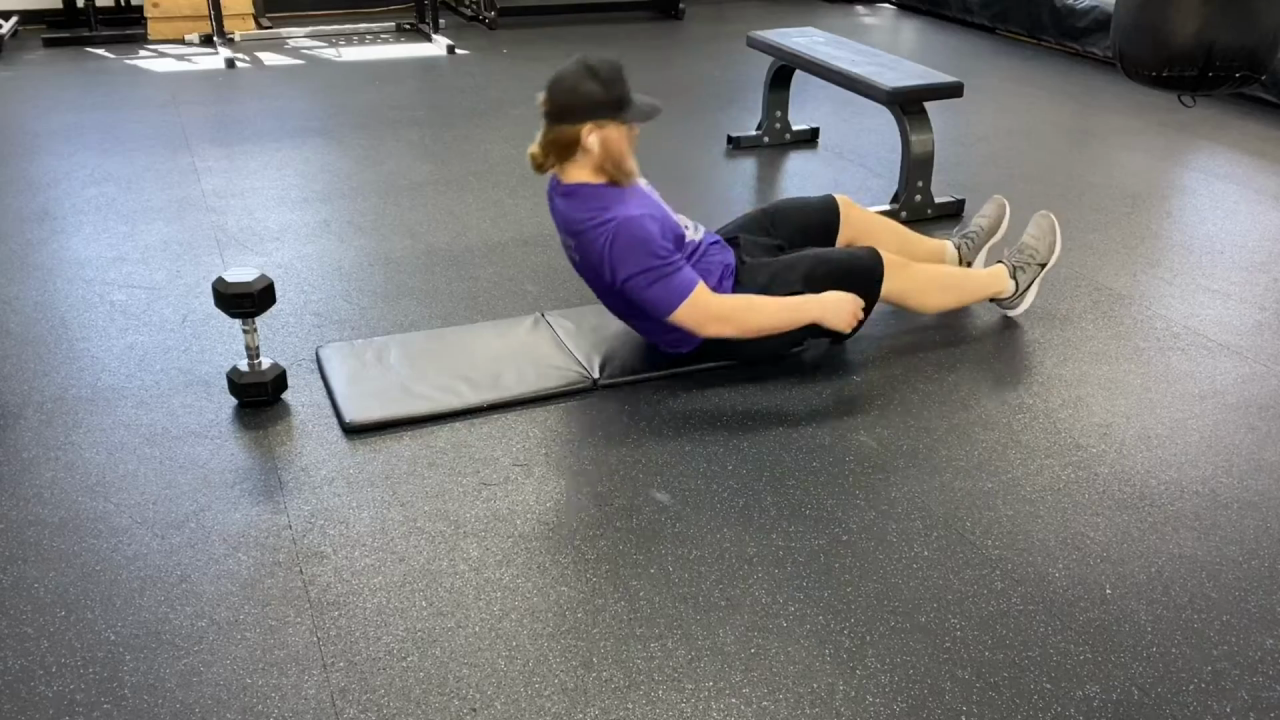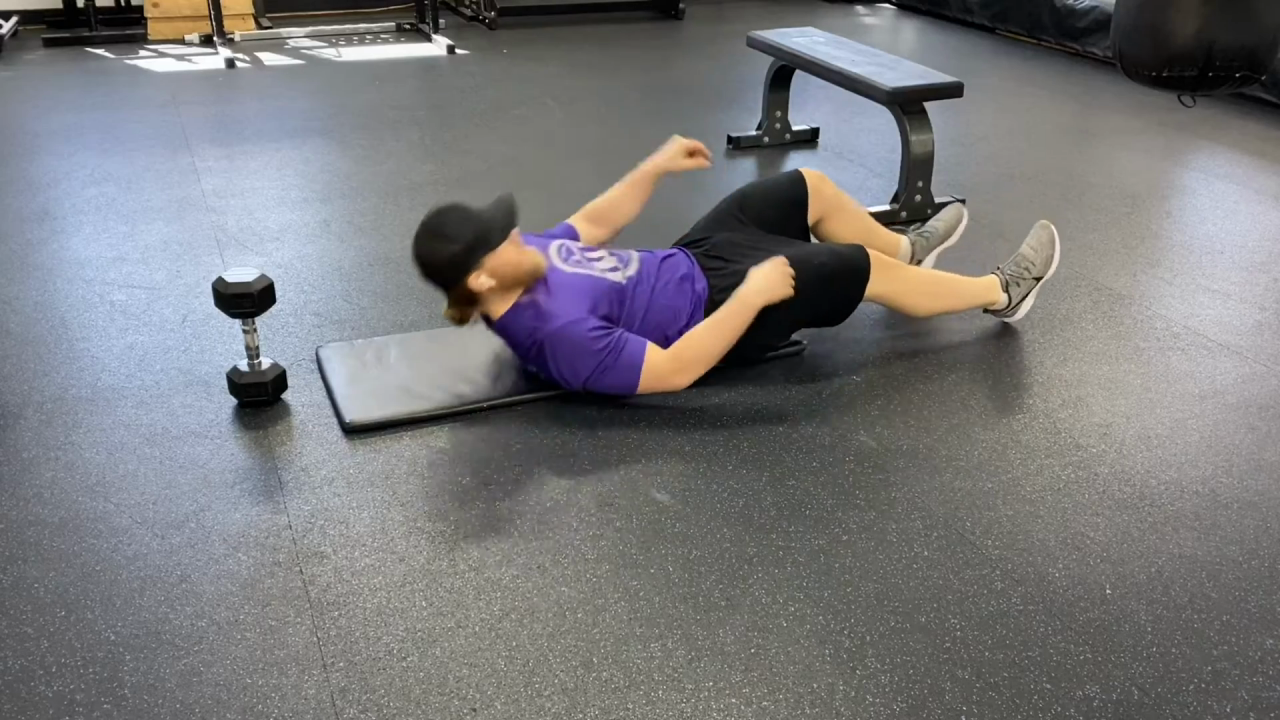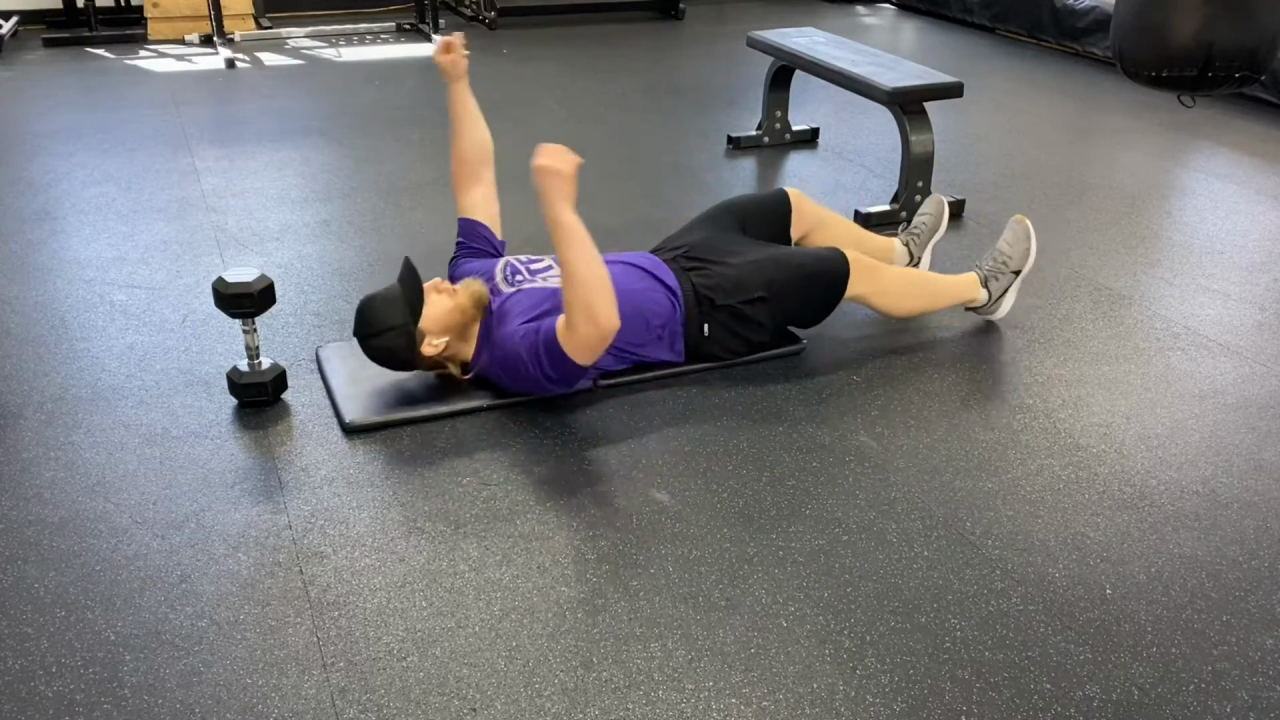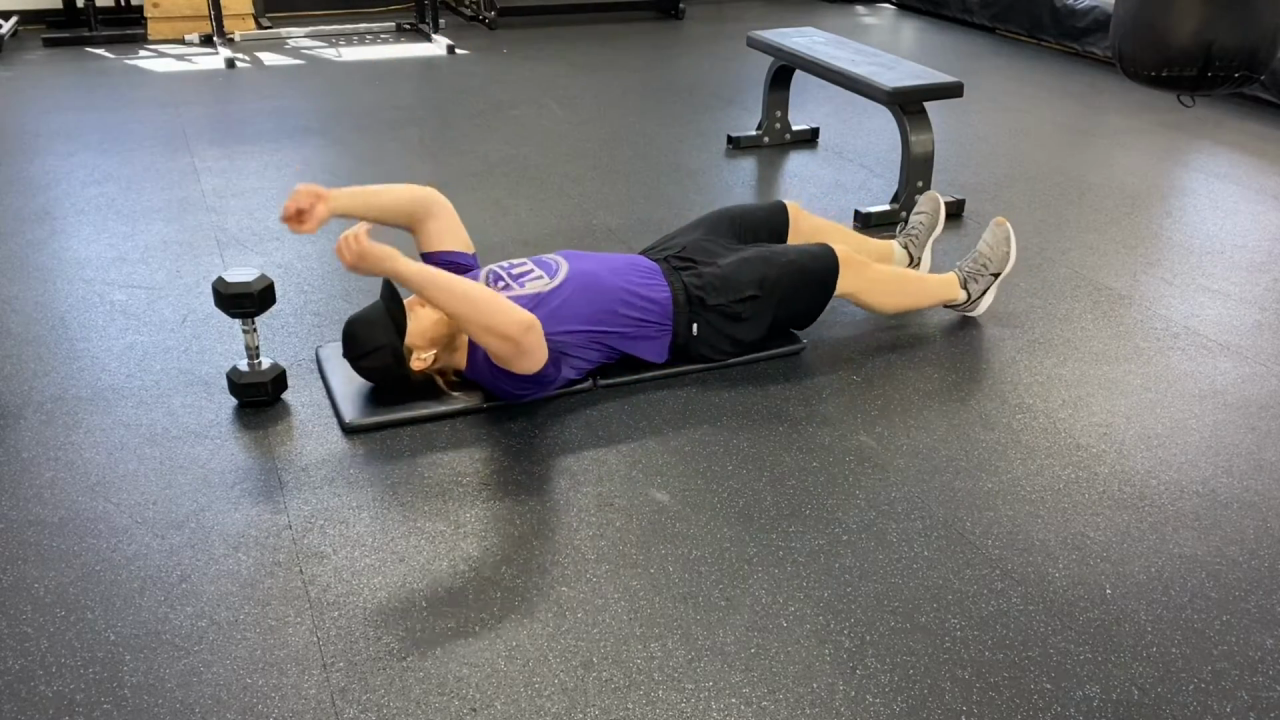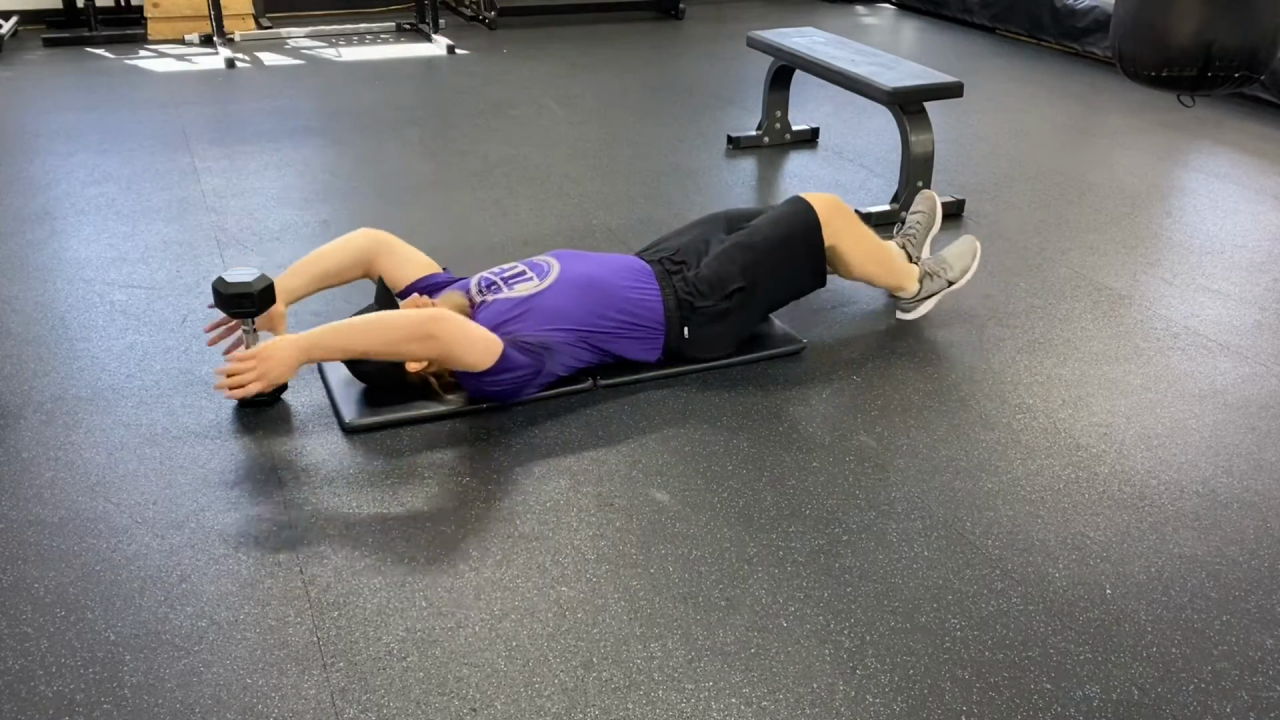
dt=0.4s
person 1, frame 1
left shoulder: (581, 175)
right shoulder: (616, 230)
right elbow: (712, 317)
right wrist: (818, 307)
left hip: (720, 255)
right hip: (727, 292)
left knee: (844, 212)
right knee: (884, 269)
left ankle: (952, 253)
right ankle: (1006, 281)
person 1, frame 2
left shoulder: (522, 263)
right shoulder: (558, 335)
left elbow: (594, 224)
right elbow: (674, 370)
left wrist: (655, 166)
right wrist: (754, 294)
left hip: (688, 262)
right hip: (711, 312)
left knee: (806, 187)
right knee: (865, 275)
left ankle: (906, 252)
right ankle: (999, 292)
person 1, frame 3
left shoulder: (474, 274)
right shoulder: (518, 357)
left elbow: (478, 178)
right elbow: (599, 324)
left wrist: (456, 83)
right wrist: (558, 204)
left hip: (667, 269)
right hip: (701, 314)
left knee: (791, 204)
right knee: (849, 269)
left ankle: (902, 249)
right ankle: (978, 289)
person 1, frame 4
left shoulder: (455, 295)
right shoulder: (504, 369)
left elbow: (430, 205)
right elbow: (516, 326)
left wrist: (335, 200)
right wrist: (387, 262)
left hip: (657, 270)
right hip: (692, 316)
left knee: (786, 217)
right knee: (838, 265)
left ankle: (900, 253)
right ankle: (959, 290)
person 1, frame 5
left shoulder: (451, 300)
right shoulder: (494, 372)
left elbow: (372, 244)
right elbow: (431, 332)
left wrist: (273, 294)
right wrist: (294, 349)
left hip: (653, 270)
right hip: (691, 315)
left knee: (776, 220)
right knee: (821, 211)
left ankle: (897, 253)
right ankle: (913, 286)
